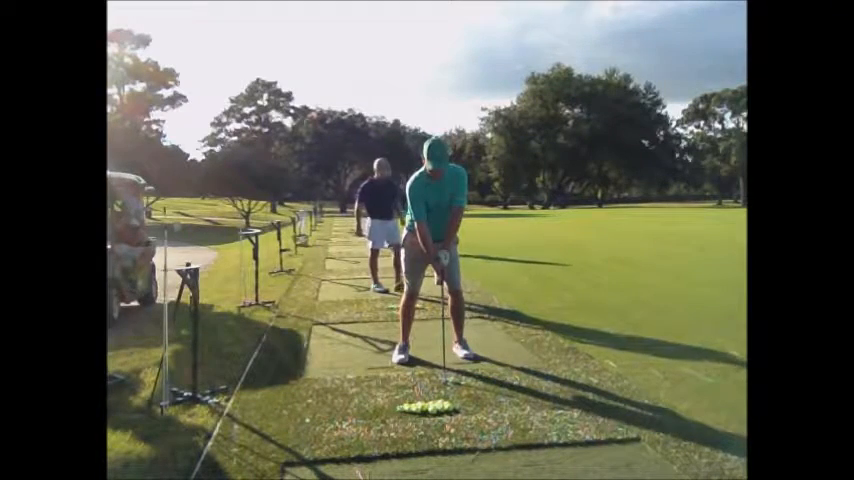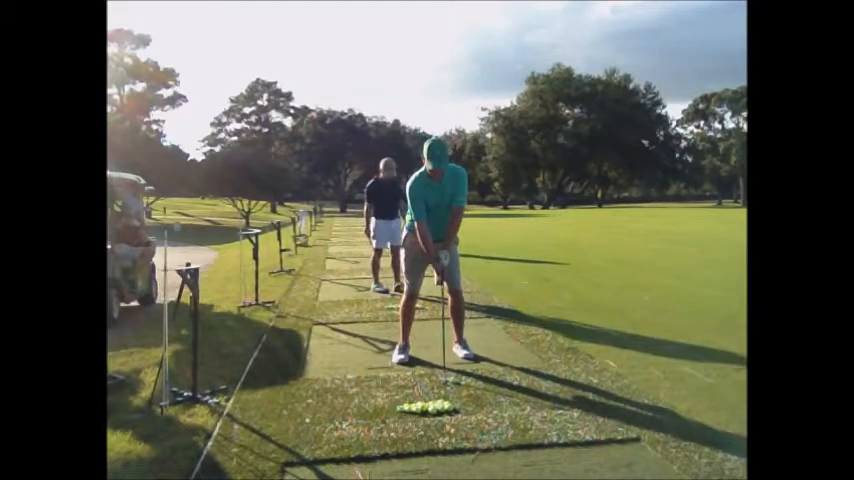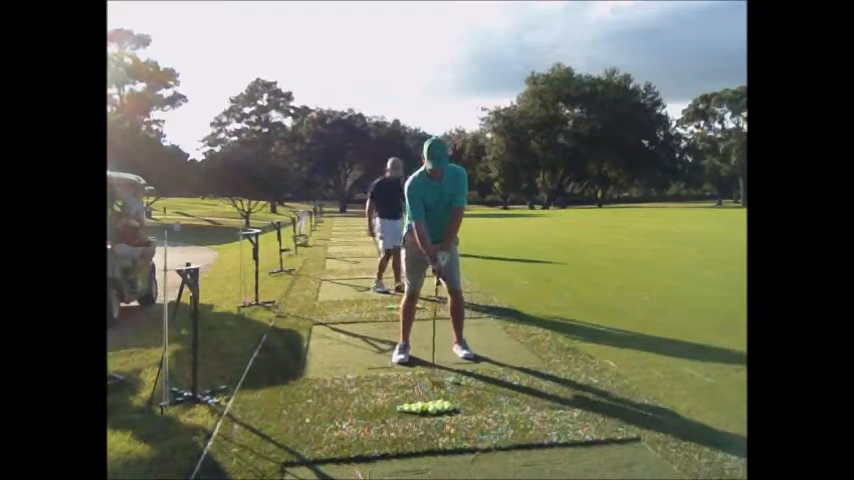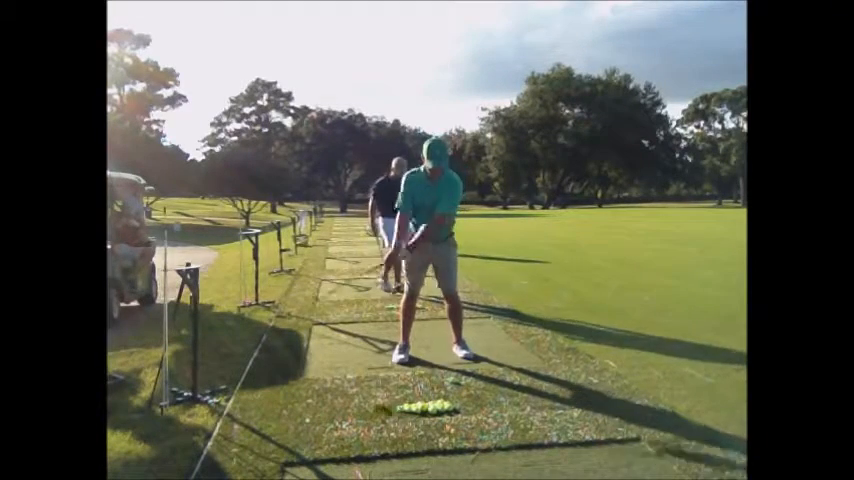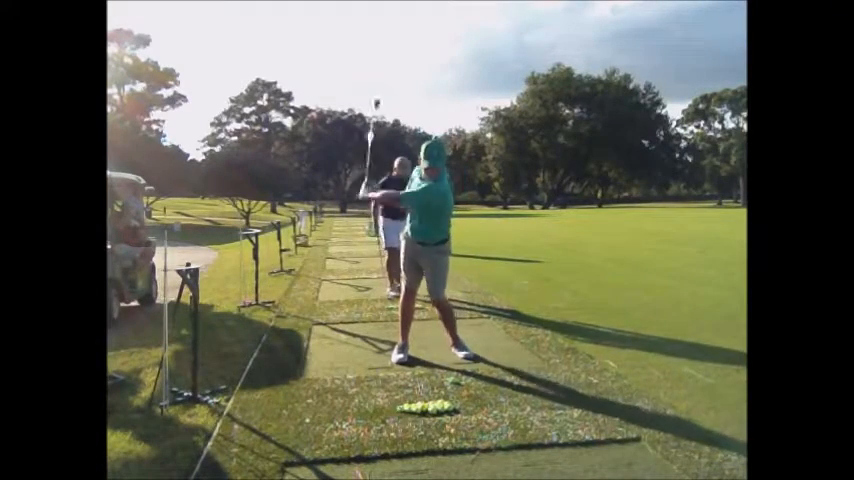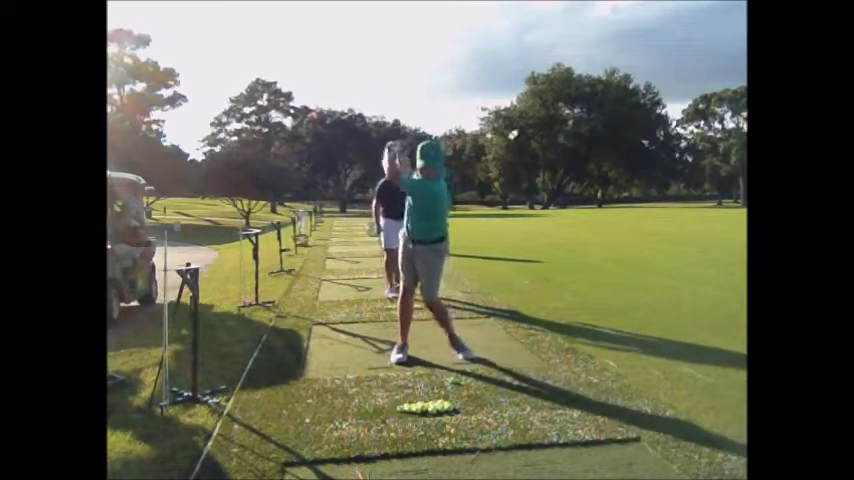
dt=0.2s
person 1, frame 1
left shoulder: (459, 175)
right shoulder: (415, 184)
left elbow: (457, 213)
right elbow: (421, 225)
left wrist: (445, 248)
right wrist: (433, 259)
left hip: (446, 240)
right hip: (416, 241)
left knee: (456, 291)
right knee: (411, 293)
left ankle: (459, 341)
right ankle: (403, 344)
person 1, frame 2
left shoulder: (459, 175)
right shoulder: (415, 184)
left elbow: (457, 213)
right elbow: (421, 225)
left wrist: (445, 248)
right wrist: (434, 260)
left hip: (446, 241)
right hip: (416, 241)
left knee: (456, 291)
right knee: (411, 293)
left ankle: (459, 341)
right ankle: (403, 344)
person 1, frame 3
left shoulder: (459, 175)
right shoulder: (413, 184)
left elbow: (457, 213)
right elbow: (418, 225)
left wrist: (444, 248)
right wrist: (431, 259)
left hip: (446, 241)
right hip: (416, 241)
left knee: (455, 292)
right knee: (411, 293)
left ankle: (459, 341)
right ankle: (403, 344)
person 1, frame 4
left shoulder: (453, 183)
right shoulder: (410, 179)
left elbow: (436, 222)
right elbow: (403, 215)
left wrist: (412, 246)
right wrist: (397, 244)
left hip: (443, 243)
right hip: (413, 242)
left knee: (451, 294)
right knee: (411, 293)
left ankle: (458, 341)
right ankle: (403, 343)
person 1, frame 5
left shoulder: (437, 190)
right shoulder: (418, 173)
left elbow: (395, 199)
right elbow: (400, 197)
left wrist: (369, 195)
right wrist: (379, 193)
left hip: (436, 248)
right hip: (411, 241)
left knee: (438, 299)
right knee: (408, 292)
left ankle: (456, 342)
right ankle: (402, 343)
person 1, frame 6
left shoulder: (429, 188)
right shoulder: (423, 177)
left elbow: (393, 177)
left hip: (431, 247)
right hip: (408, 240)
left knee: (430, 299)
right knee: (406, 291)
left ankle: (453, 339)
right ankle: (402, 343)
person 2, frame 1
left shoulder: (391, 184)
right shoulder: (367, 186)
left elbow: (396, 203)
right elbow: (358, 207)
left wrist: (401, 217)
right wrist: (358, 226)
left hip: (391, 221)
right hip: (375, 222)
left knee: (398, 249)
right knee: (374, 252)
left ankle: (398, 281)
right ankle: (375, 283)
person 2, frame 2
left shoulder: (396, 184)
right shoulder: (372, 185)
left elbow: (401, 203)
right elbow: (368, 207)
right wrist: (367, 226)
left hip: (395, 221)
right hip: (379, 221)
left knee: (396, 252)
right knee: (377, 252)
left ankle: (397, 283)
right ankle: (376, 283)
person 2, frame 3
left shoulder: (400, 184)
right shoulder: (378, 185)
left elbow: (403, 203)
right elbow: (370, 205)
right wrist: (370, 224)
left hip: (398, 220)
right hip: (384, 221)
left knee: (397, 252)
right knee: (387, 252)
left ankle: (398, 283)
right ankle: (378, 281)
person 2, frame 4
right shoulder: (381, 183)
right elbow: (373, 204)
right wrist: (372, 223)
right hip: (386, 219)
left ankle: (398, 283)
right ankle: (384, 278)
person 2, frame 5
left shoulder: (406, 183)
right shoulder: (385, 183)
right elbow: (375, 204)
right wrist: (375, 223)
left hip: (402, 221)
right hip: (388, 220)
left knee: (399, 253)
right knee: (391, 252)
left ankle: (398, 283)
right ankle: (391, 286)
person 2, frame 6
right shoulder: (385, 184)
right elbow: (376, 204)
right wrist: (377, 224)
left hip: (402, 220)
right hip: (388, 220)
left knee: (398, 253)
right knee: (390, 253)
left ankle: (398, 283)
right ankle: (390, 287)
